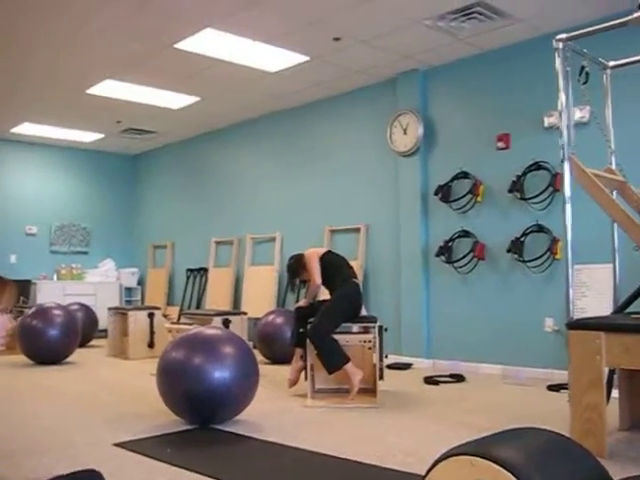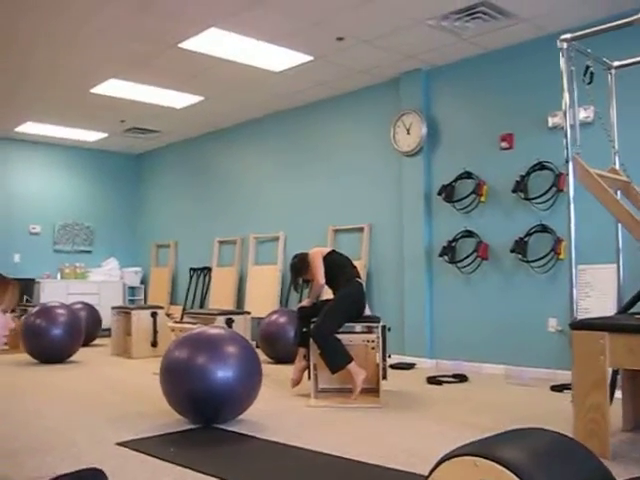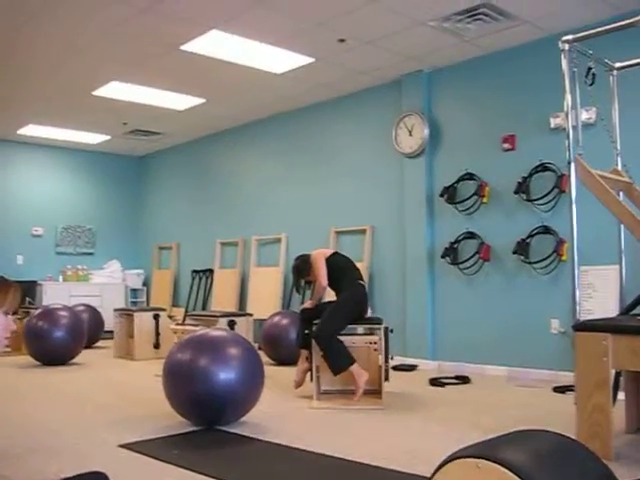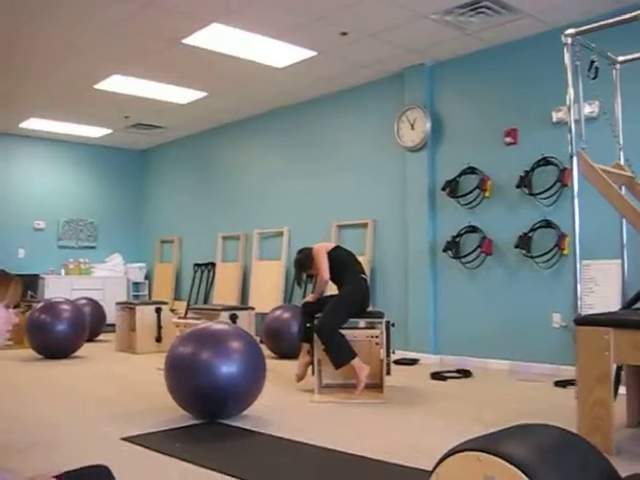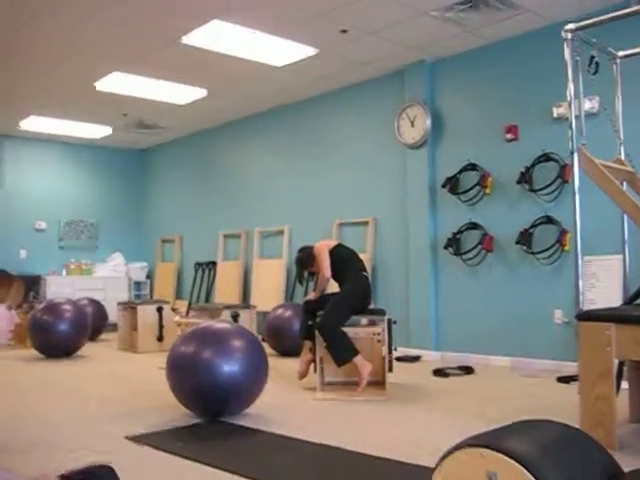
dt=0.1s
person 1, frame 1
left shoulder: (310, 255)
right shoulder: (319, 259)
left elbow: (317, 282)
left wrist: (306, 301)
left hip: (347, 295)
right hip: (348, 298)
left knee: (316, 332)
right knee: (301, 312)
left ankle: (353, 372)
right ankle: (299, 359)
person 1, frame 2
left shoulder: (313, 254)
right shoulder: (322, 259)
left elbow: (320, 282)
left wrist: (310, 301)
left hip: (351, 295)
right hip: (350, 297)
left knee: (319, 332)
right knee: (303, 312)
left ankle: (356, 372)
right ankle: (302, 359)
person 1, frame 3
left shoulder: (316, 256)
right shoulder: (324, 261)
left elbow: (323, 283)
left wrist: (312, 303)
left hip: (353, 297)
right hip: (353, 299)
left knee: (322, 333)
right knee: (306, 313)
left ankle: (358, 374)
right ankle: (304, 361)
person 1, frame 4
left shoulder: (318, 249)
right shoulder: (326, 255)
left elbow: (324, 277)
left wrist: (314, 296)
left hip: (355, 290)
right hip: (354, 293)
left knee: (323, 327)
right knee: (308, 307)
left ankle: (360, 367)
right ankle: (306, 354)
person 1, frame 5
left shoulder: (320, 248)
left elbow: (326, 275)
left wrist: (316, 294)
left hip: (357, 288)
right hip: (355, 291)
left knee: (325, 325)
right knee: (309, 306)
left ankle: (362, 365)
right ankle: (308, 352)
